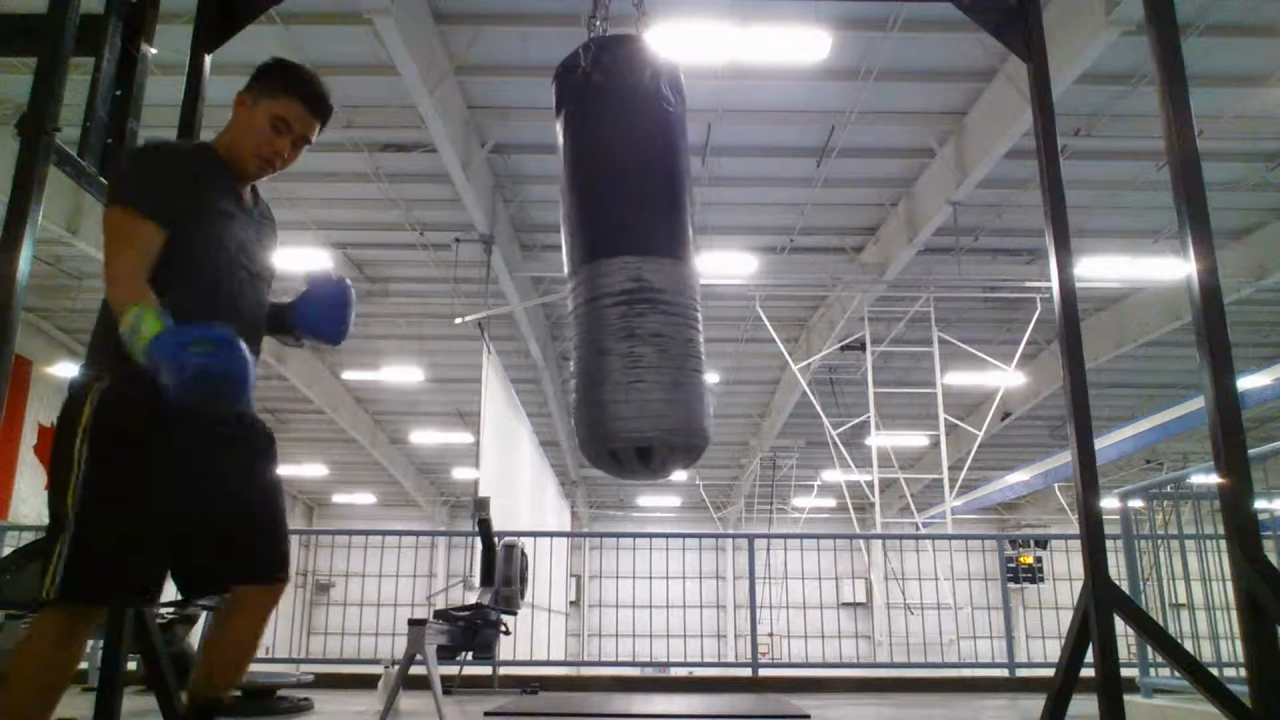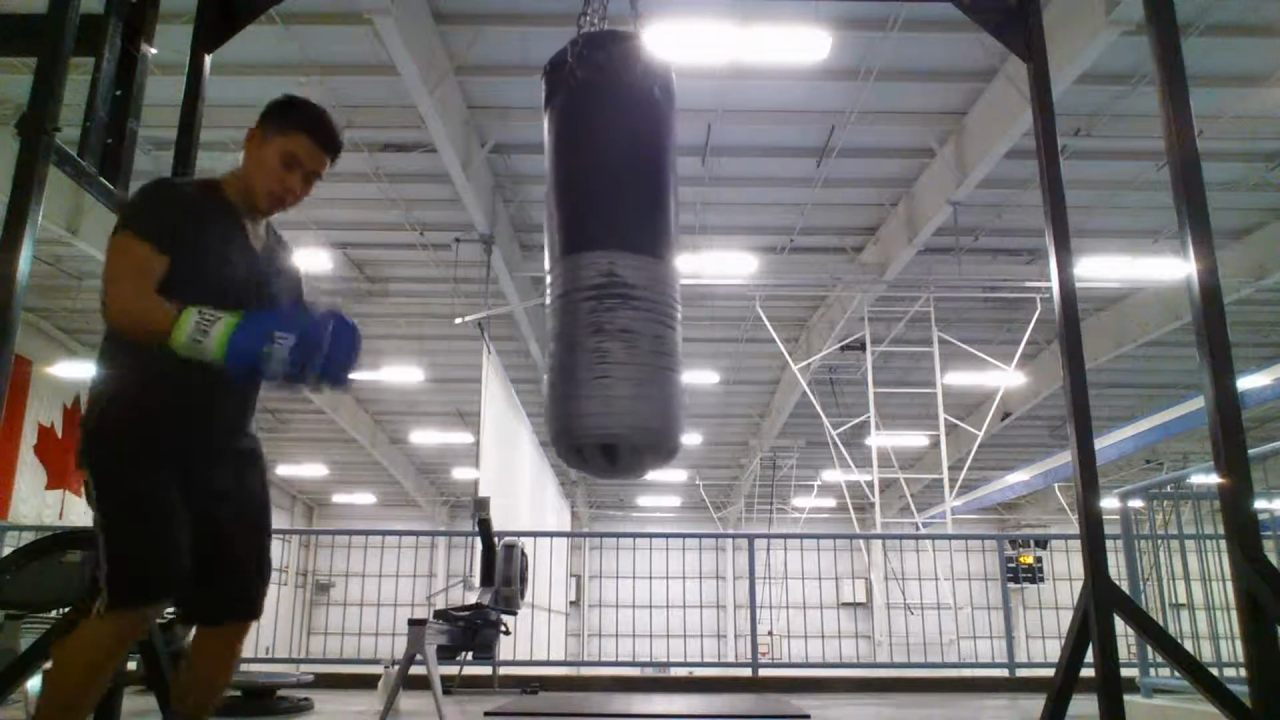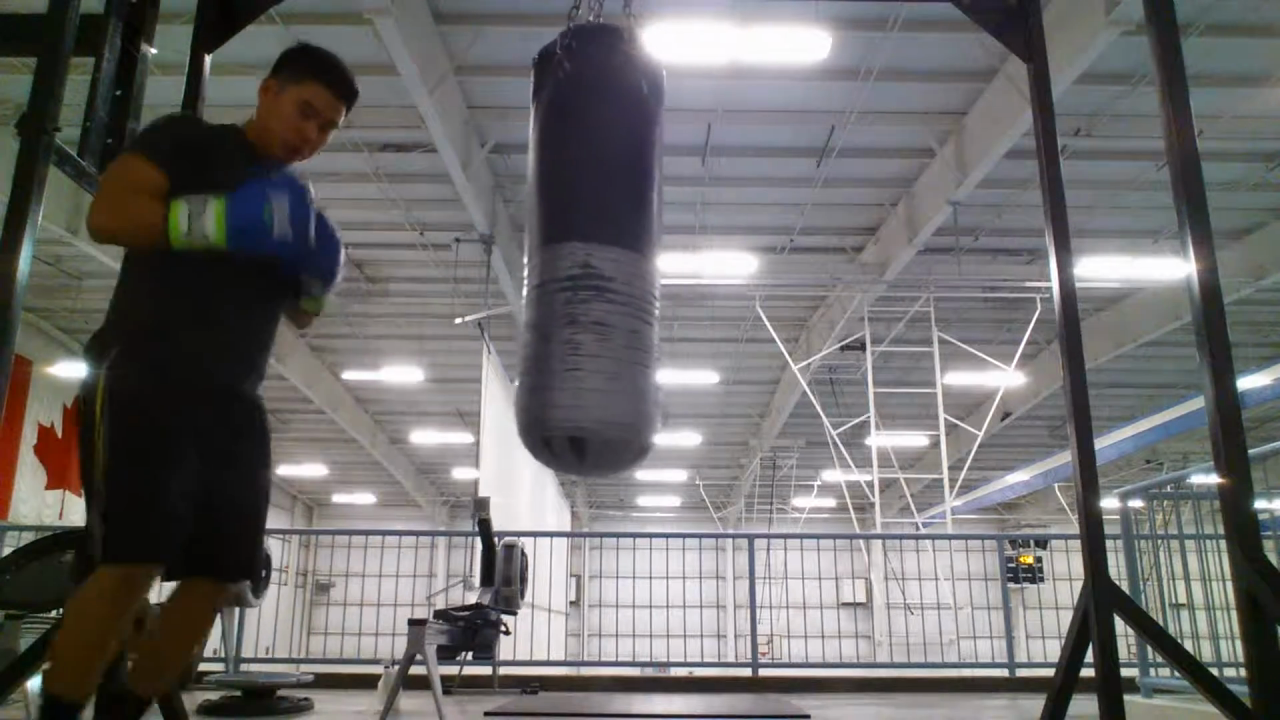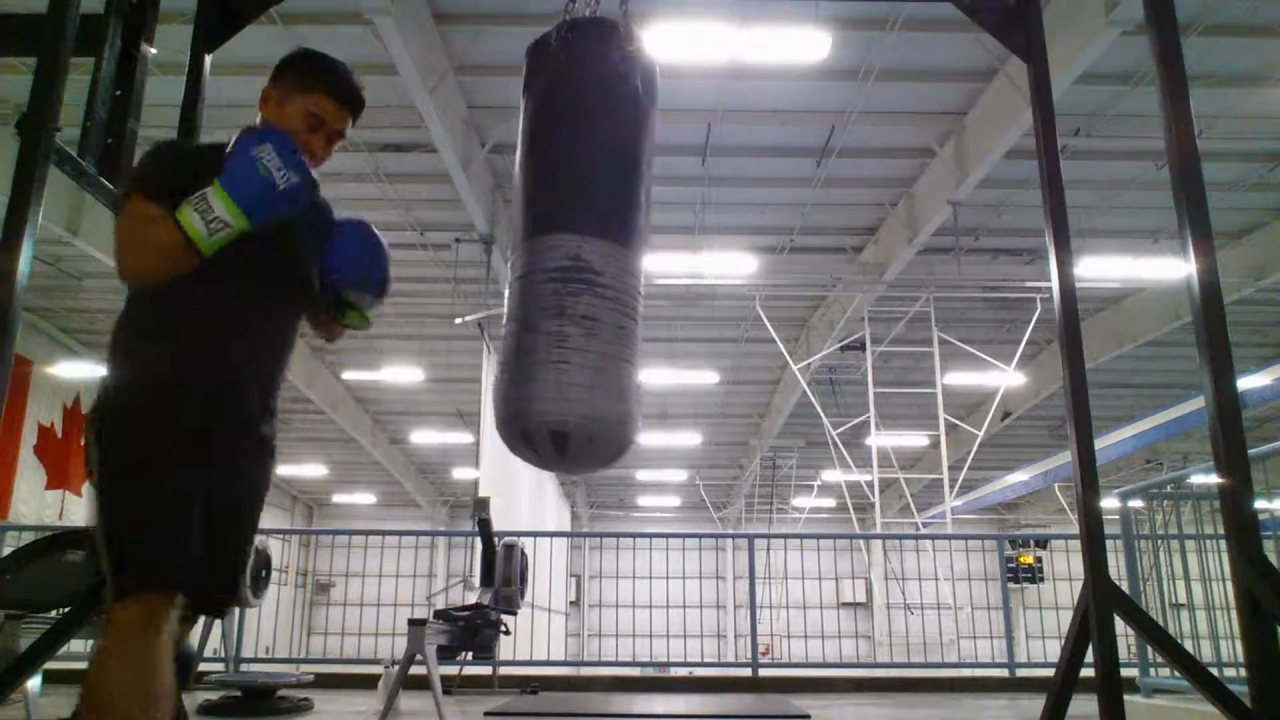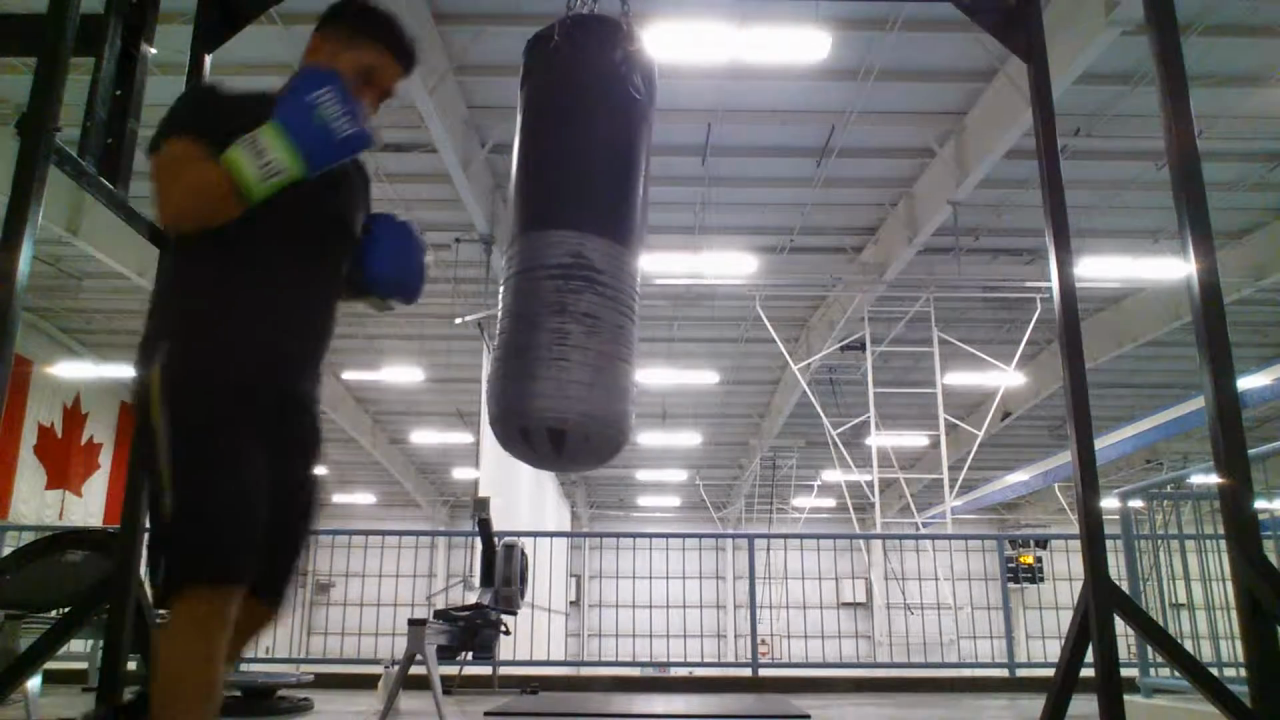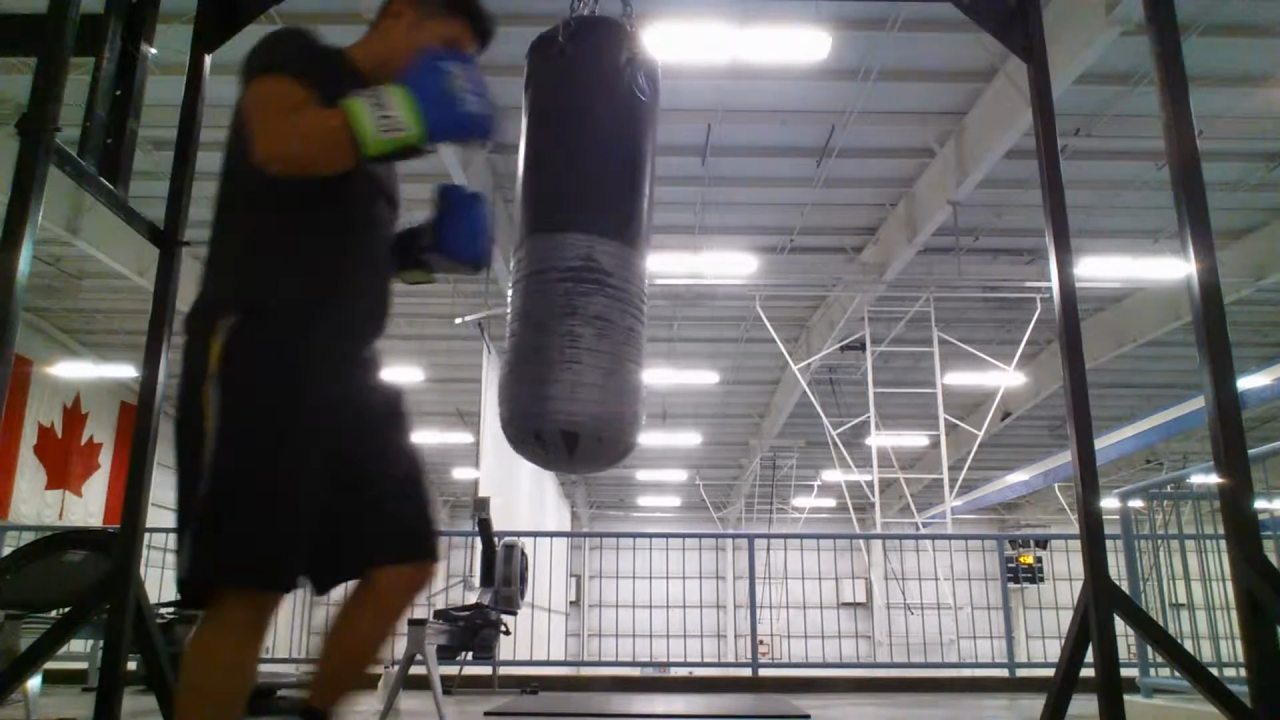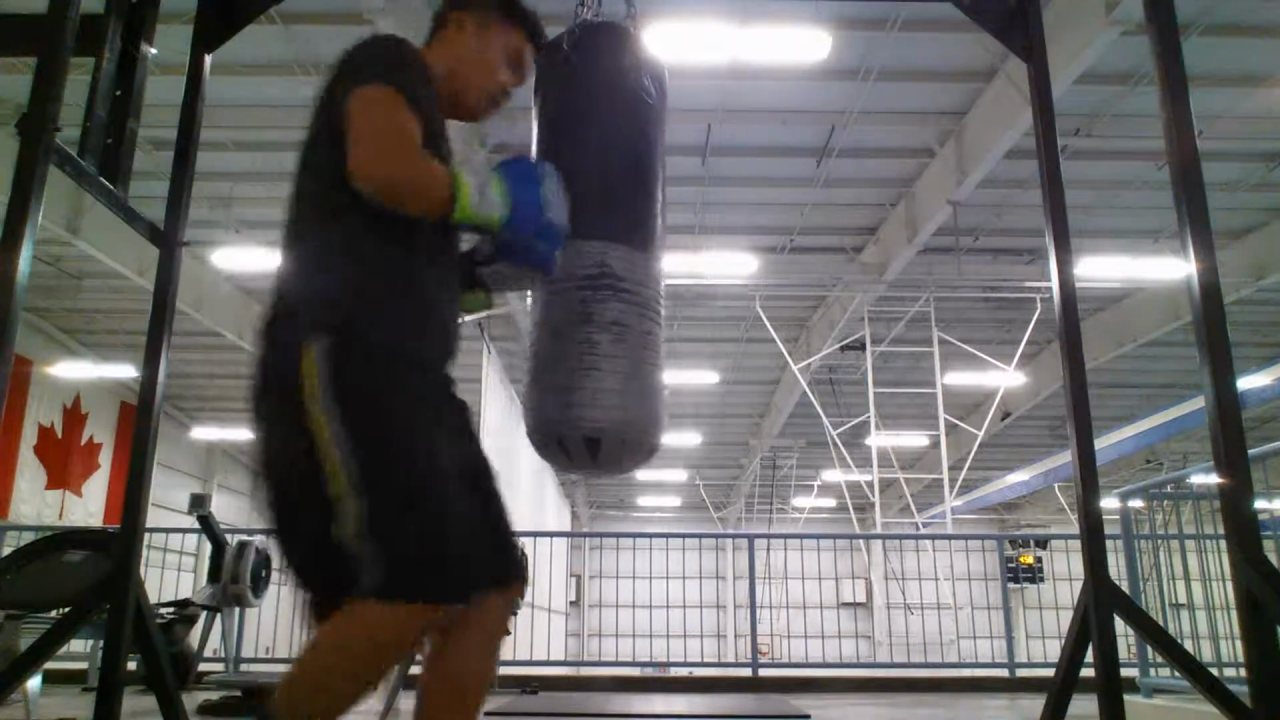
dt=0.2s
person 1, frame 1
left shoulder: (258, 215)
right shoulder: (161, 170)
right elbow: (125, 279)
left wrist: (291, 316)
right wrist: (165, 349)
left hip: (221, 424)
right hip: (132, 408)
left knee: (261, 582)
right knee: (81, 602)
person 1, frame 2
left shoulder: (278, 256)
right shoulder: (169, 204)
left elbow: (276, 347)
right elbow: (123, 300)
left wrist: (315, 351)
right wrist: (238, 336)
left hip: (226, 448)
right hip: (135, 432)
left knee: (230, 617)
right knee: (134, 604)
person 1, frame 3
left shoulder: (290, 200)
right shoulder: (184, 139)
left elbow: (299, 313)
right elbow: (106, 214)
left wrist: (311, 276)
right wrist: (224, 220)
left hip: (231, 400)
right hip: (142, 380)
left knee: (212, 578)
right knee: (131, 563)
person 1, frame 4
left shoulder: (312, 215)
right shoulder: (179, 165)
left elbow: (330, 324)
right elbow: (135, 261)
left wrist: (356, 289)
right wrist: (236, 205)
left hip: (240, 429)
right hip: (149, 407)
left knee: (176, 609)
right knee: (149, 599)
person 1, frame 5
left shoulder: (347, 175)
right shoulder: (214, 108)
left elbow: (348, 278)
right elbow: (179, 206)
left wrist: (383, 270)
right wrist: (285, 148)
left hip: (288, 396)
right hip: (197, 376)
left knee: (257, 597)
right knee: (209, 587)
person 1, frame 6
left shoulder: (379, 141)
right elbow: (283, 147)
left wrist: (427, 246)
right wrist: (411, 113)
left hip: (344, 370)
right hip: (258, 350)
left knee: (403, 566)
right knee: (248, 590)
person 1, frame 7
left shoulder: (420, 126)
right shoulder: (387, 64)
right elbow: (382, 169)
left wrist: (497, 259)
right wrist: (497, 200)
left hip: (411, 384)
right hip: (339, 367)
left knee: (486, 599)
right knee: (412, 599)
